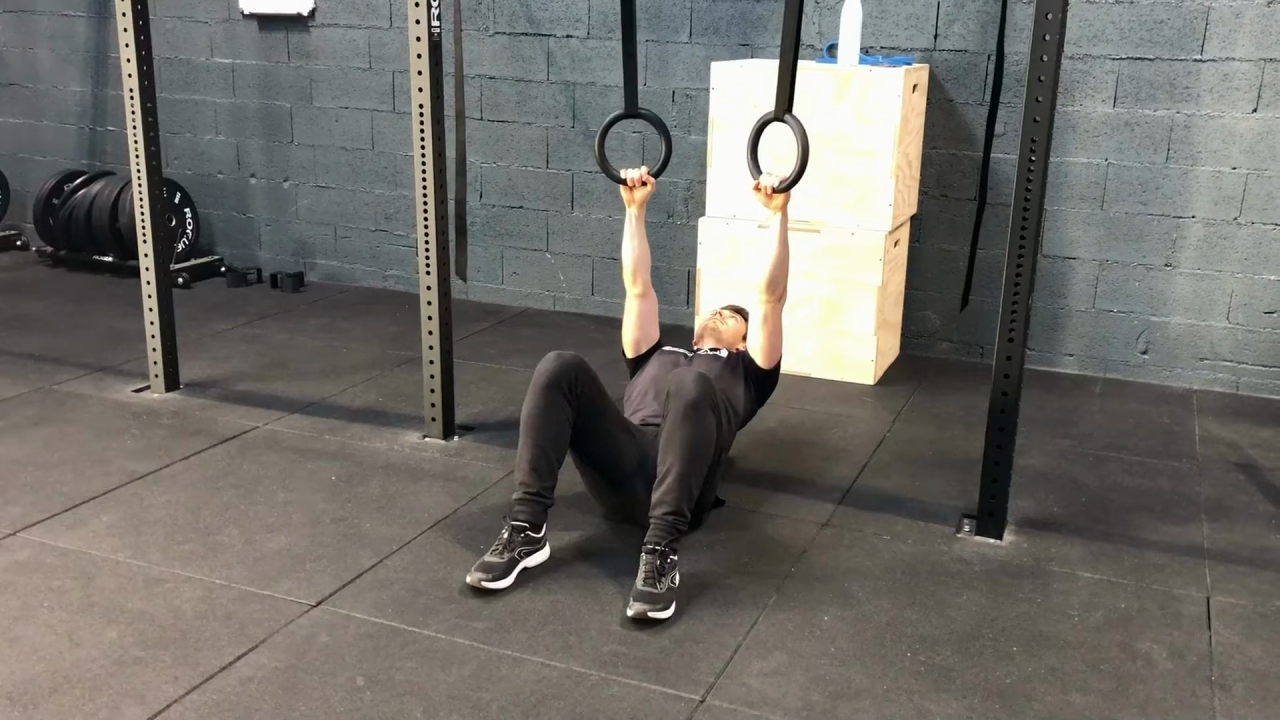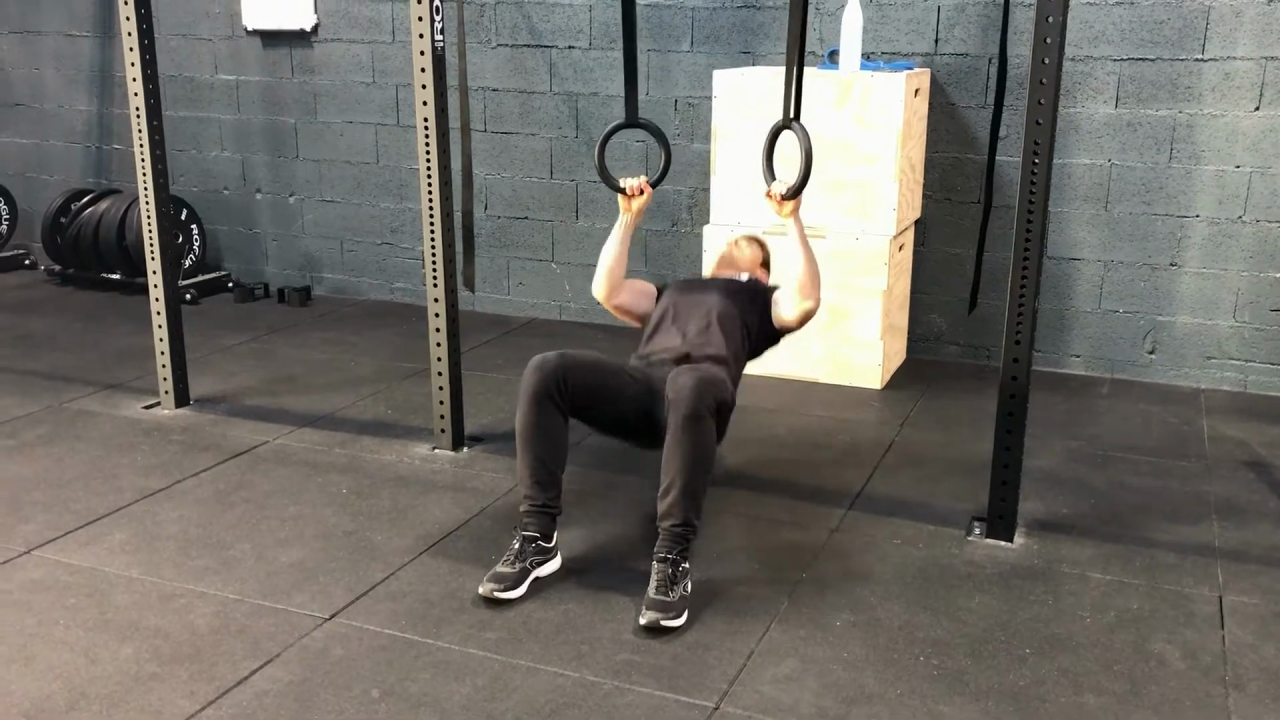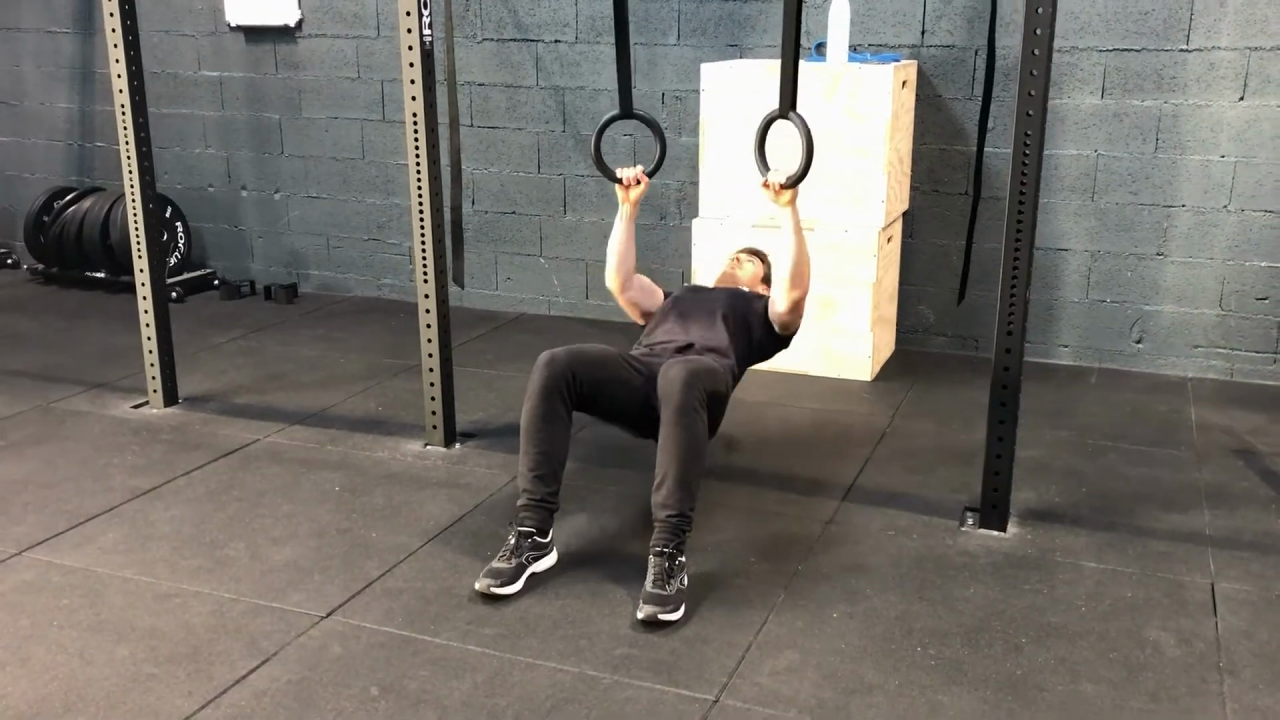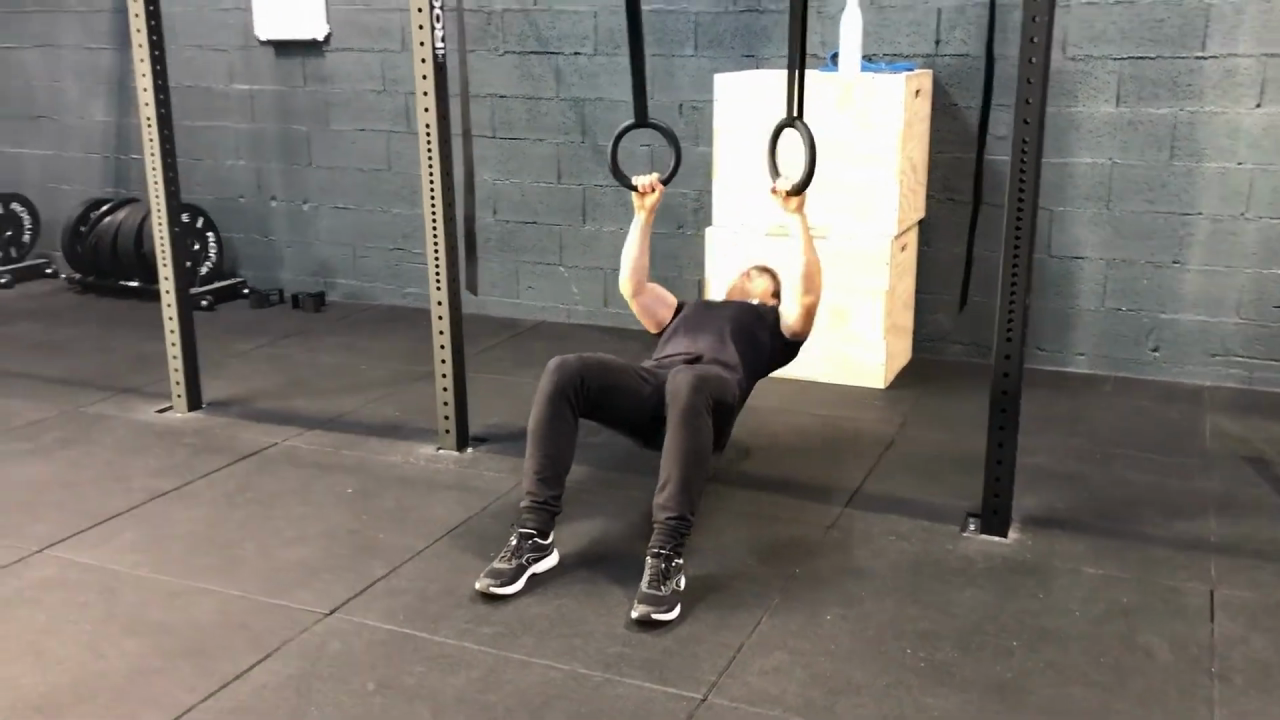
dt=1s
person 1, frame 1
left shoulder: (746, 370)
right shoulder: (656, 356)
left elbow: (769, 298)
right elbow: (638, 286)
left wrist: (777, 214)
right wrist: (635, 208)
left hip: (682, 475)
right hip: (621, 466)
left knee: (692, 385)
right knee: (559, 368)
left ankle: (660, 551)
right ankle: (525, 528)
person 1, frame 2
left shoulder: (760, 301)
right shoulder: (675, 292)
left elbow: (805, 302)
right elbow: (607, 290)
left wrist: (791, 220)
right wrist: (629, 216)
left hip: (697, 388)
right hip: (641, 384)
left knee: (690, 389)
right knee: (545, 372)
left ankle: (672, 560)
right ankle: (536, 538)
person 1, frame 3
left shoulder: (762, 314)
right shoulder: (677, 298)
left elbow: (794, 292)
right elbow: (618, 280)
left wrist: (788, 209)
right wrist: (628, 206)
left hip: (701, 374)
right hip: (641, 371)
left knee: (679, 381)
right knee: (553, 368)
left ankle: (668, 554)
right ankle: (533, 532)
person 1, frame 4
left shoulder: (771, 329)
right shoulder: (693, 312)
left elbow: (805, 297)
right elbow: (632, 285)
left wrist: (796, 215)
right wrist: (645, 213)
left hip: (710, 393)
right hip: (650, 385)
left knee: (688, 386)
right knee: (563, 373)
left ankle: (665, 556)
right ankle: (534, 534)
